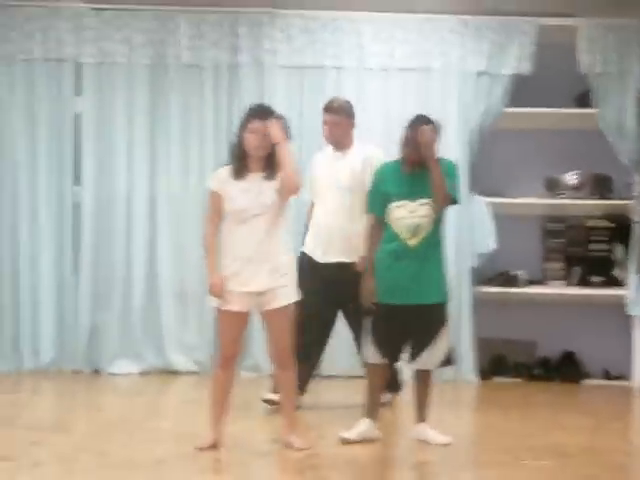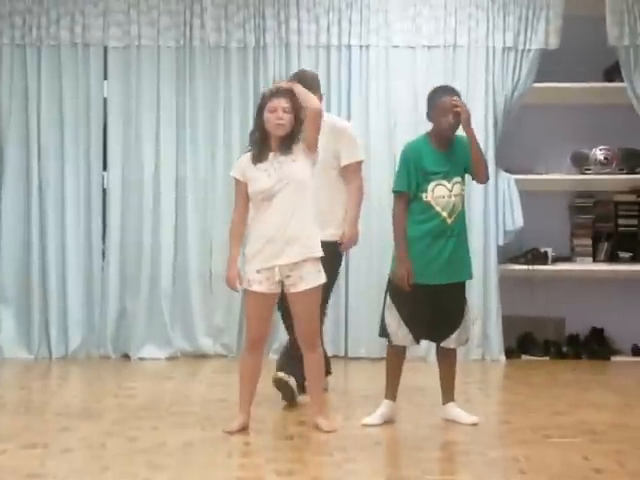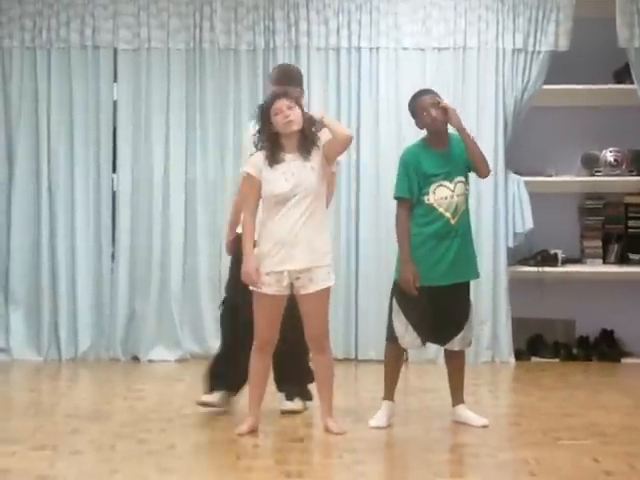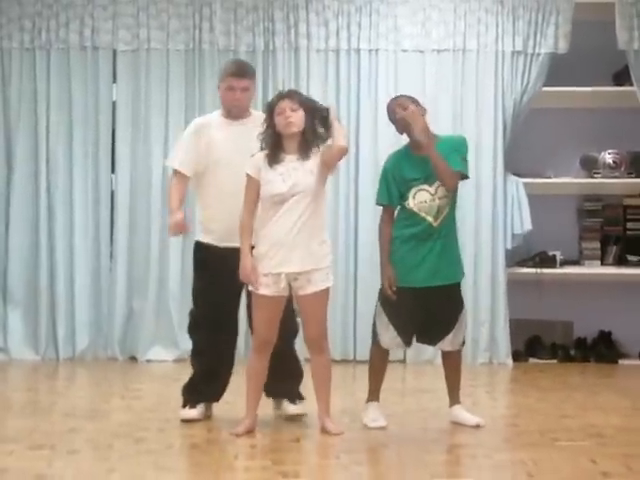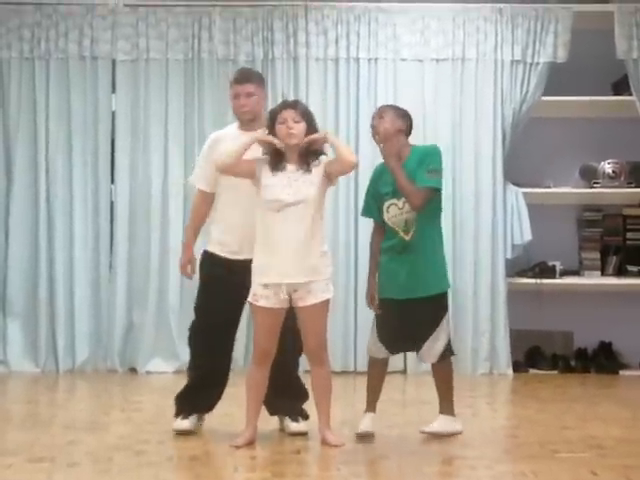
dt=0.5s
person 1, frame 1
left shoulder: (279, 176)
right shoulder: (224, 177)
left elbow: (292, 188)
right elbow: (212, 227)
left wrist: (281, 144)
right wrist: (213, 271)
left hip: (275, 277)
right hip: (235, 277)
left knee: (283, 356)
right knee: (226, 356)
left ankle: (290, 429)
right ankle: (215, 430)
person 1, frame 2
left shoulder: (303, 151)
right shoulder: (247, 163)
left elbow: (315, 109)
right elbow: (239, 216)
left wrist: (292, 85)
right wrist: (232, 260)
left hip: (302, 257)
right hip: (261, 259)
left knee: (310, 339)
right knee: (254, 341)
left ankle: (319, 412)
right ankle: (243, 414)
person 1, frame 3
left shoulder: (319, 155)
right shoulder: (260, 161)
left elbow: (346, 136)
right elbow: (248, 212)
left wrist: (320, 119)
right wrist: (247, 257)
left hip: (312, 260)
right hip: (271, 260)
left knee: (319, 340)
right knee: (263, 342)
left ankle: (327, 414)
right ankle: (253, 415)
person 1, frame 4
left shoulder: (319, 157)
right shoulder: (261, 162)
left elbow: (341, 147)
right elbow: (249, 212)
left wrist: (334, 121)
right wrist: (246, 254)
left hip: (312, 262)
right hip: (269, 262)
left knee: (317, 341)
right knee: (262, 342)
left ankle: (325, 415)
right ankle: (250, 415)
person 1, frame 5
left shoulder: (321, 167)
right shoulder: (263, 167)
left elbow: (351, 163)
right elbow: (223, 166)
left wrist: (329, 138)
right wrist: (253, 139)
left hip: (311, 272)
right hip: (269, 272)
left knee: (317, 352)
right knee: (262, 354)
left ankle: (325, 427)
right ankle: (250, 428)
person 2, frame 1
left shoulder: (369, 157)
right shoulder: (320, 159)
left wrist: (369, 252)
right wrist: (310, 241)
left hip: (354, 260)
right hip: (315, 256)
left knee: (366, 327)
right knee: (308, 326)
left ankle: (388, 384)
right ankle: (292, 387)
person 2, frame 2
left shoulder: (339, 130)
left elbow: (353, 179)
left wrist: (351, 223)
left hip: (326, 236)
right knee: (291, 307)
left ankle: (292, 372)
person 2, frame 3
right shoulder: (257, 128)
left elbow: (326, 181)
right wrist: (232, 228)
left knee: (292, 318)
right knee: (237, 310)
left ankle: (294, 388)
right ankle: (224, 385)
person 2, frame 4
right shoulder: (201, 129)
right elbow: (180, 176)
right wrist: (175, 211)
right hip: (214, 245)
left knee: (277, 321)
right knee: (210, 323)
left ankle: (285, 392)
right ankle: (200, 396)
person 2, frame 5
right shoulder: (217, 142)
right elbow: (204, 197)
right wrist: (187, 246)
right hip: (221, 257)
left knee: (283, 338)
right knee: (209, 333)
left ankle: (289, 409)
right ankle: (192, 407)
person 3, frame 1
left shoulder: (444, 169)
right shoulder: (385, 173)
left elbow: (441, 203)
right elbow: (376, 226)
left wrist: (430, 156)
right wrist: (369, 274)
left hip: (427, 283)
right hip: (388, 281)
left knee: (427, 356)
right knee: (378, 353)
left ankle: (422, 423)
right ankle: (369, 421)
person 3, frame 2
left shoulder: (462, 146)
right shoulder: (414, 151)
left elbow: (482, 177)
right elbow: (400, 206)
left wrist: (469, 129)
right wrist: (401, 258)
left hip: (452, 262)
right hip: (416, 261)
left knee: (450, 335)
right knee: (397, 333)
left ankle: (449, 403)
right ankle: (389, 403)
person 3, frame 3
left shoulder: (461, 146)
right shoulder: (412, 156)
left elbow: (484, 171)
right elbow: (403, 212)
left wrist: (460, 126)
right wrist: (406, 262)
left hip: (456, 262)
right hip: (420, 263)
left knee: (456, 336)
right knee: (398, 335)
left ankle: (458, 405)
right ankle: (387, 403)
person 3, frame 4
left shoulder: (454, 144)
right shoulder: (395, 162)
left elbow: (451, 182)
right elbow: (387, 217)
left wrist: (426, 141)
right wrist: (385, 265)
left hip: (443, 263)
right hip: (403, 264)
left knee: (451, 337)
right knee: (384, 336)
left ankle: (456, 405)
right ankle: (373, 402)
person 3, frame 5
left shoulder: (429, 155)
right shoulder: (379, 174)
left elbow: (417, 200)
right elbow: (378, 229)
left wrist: (392, 162)
right wrist: (371, 277)
left hip: (426, 274)
right hip: (391, 277)
left knee: (436, 348)
right knee: (379, 346)
left ankle: (448, 415)
right ankle: (370, 413)
